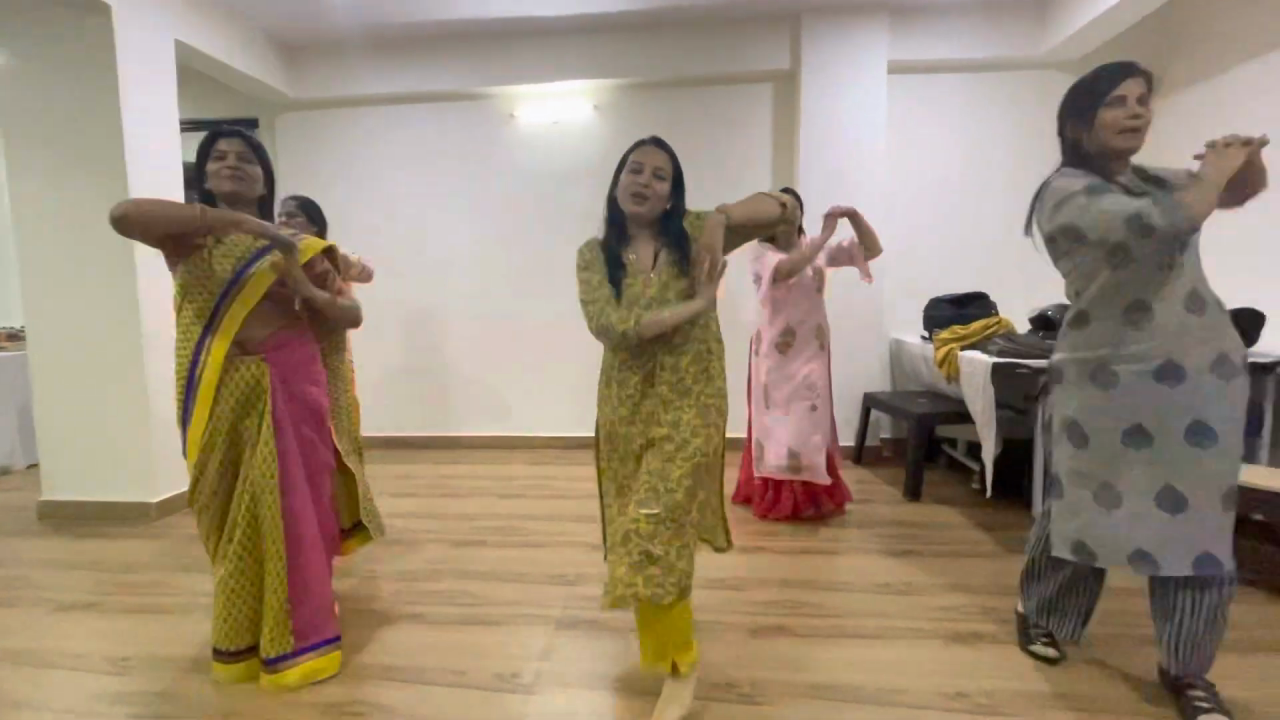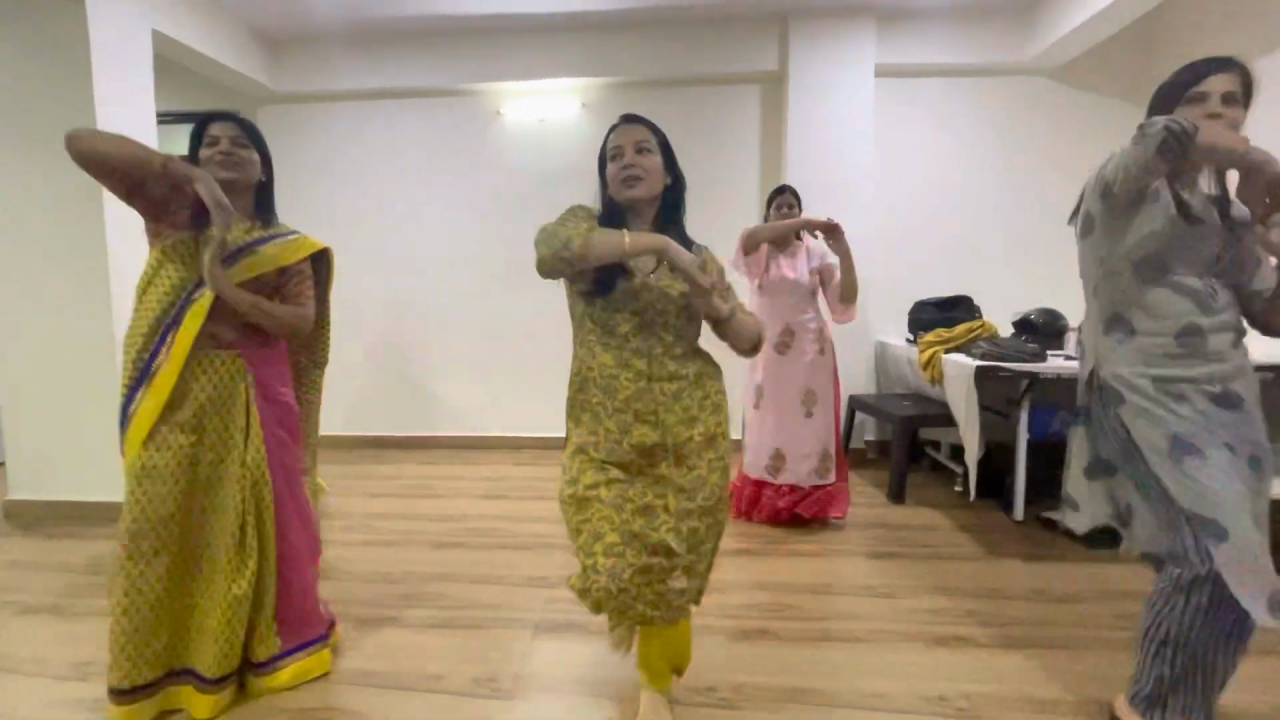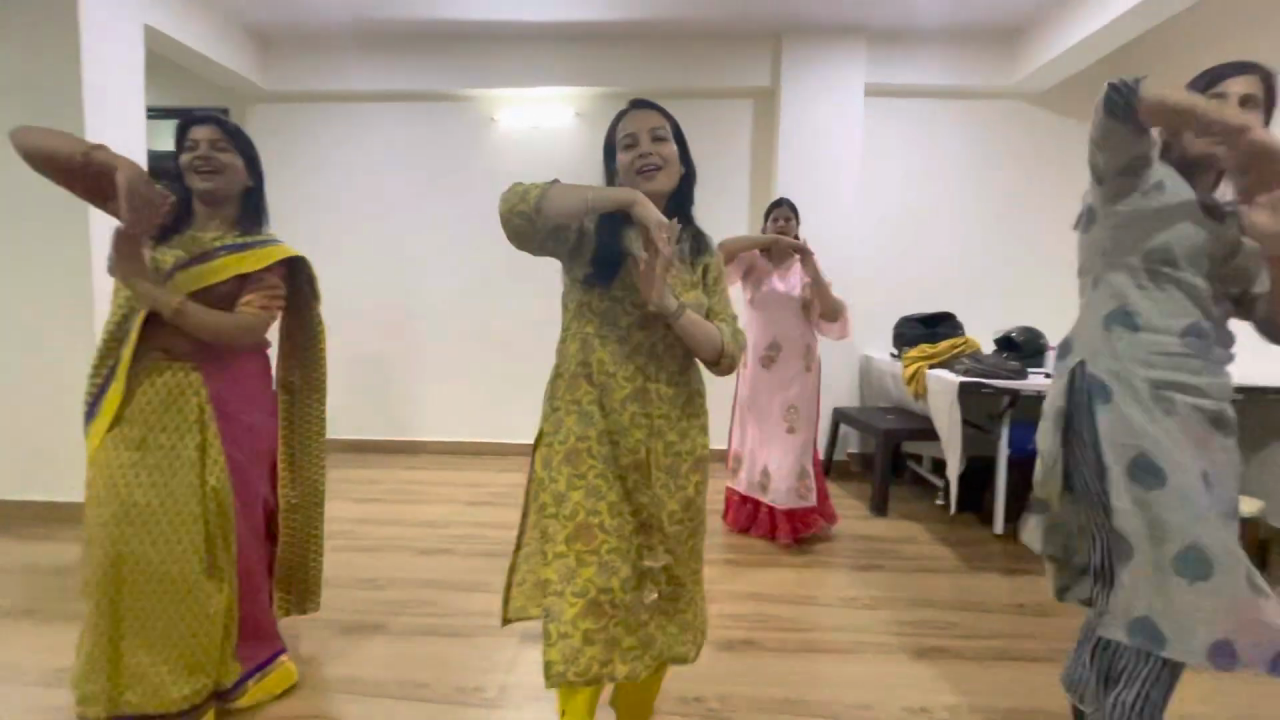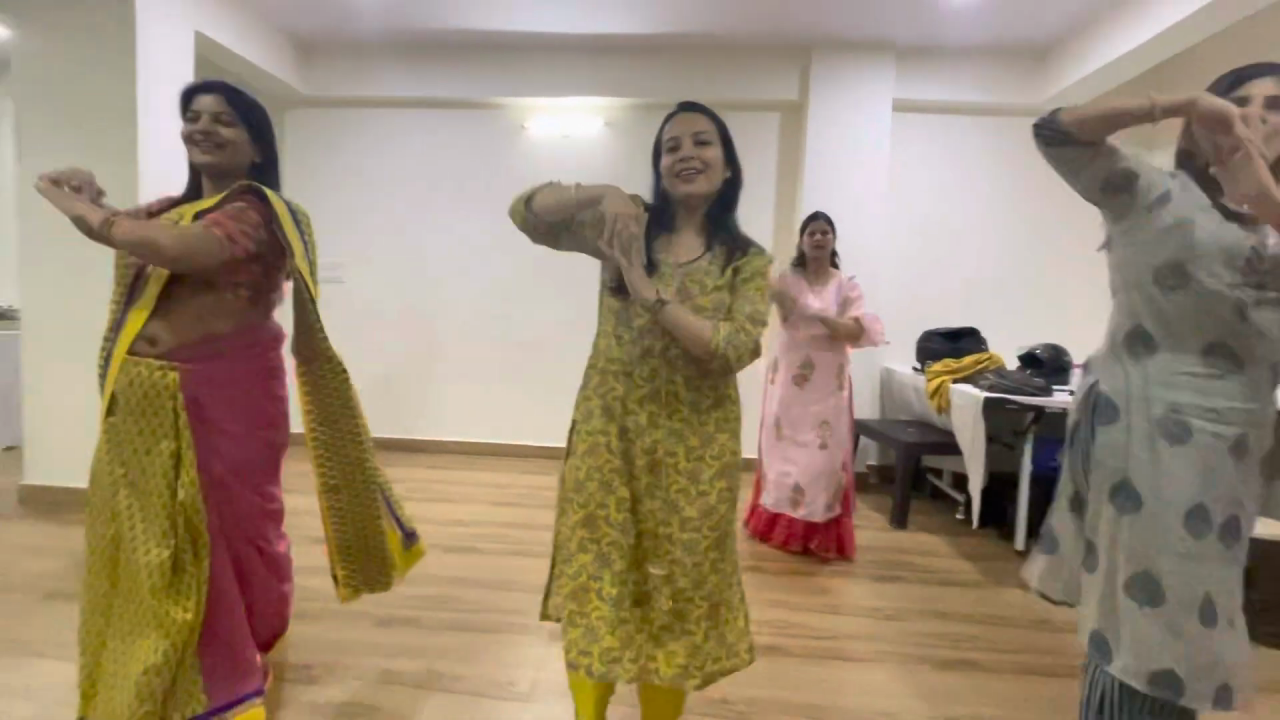
dt=0.4s
person 1, frame 1
left shoulder: (1153, 179)
right shoulder: (1066, 193)
left elbow: (1243, 188)
right elbow: (1157, 226)
left wrist: (1242, 160)
right wrist: (1214, 178)
left hip: (1201, 370)
right hip: (1107, 377)
left knee: (1198, 516)
right knee: (1082, 505)
left ankle: (1184, 666)
right ankle: (1036, 609)
person 1, frame 2
right shoulder: (1121, 183)
right elbow: (1170, 139)
left hip: (1225, 399)
right hip: (1141, 396)
left knee: (1220, 553)
right knee: (1214, 552)
person 1, frame 3
right shoulder: (1135, 180)
right elbow: (1123, 99)
left hip: (1196, 410)
right hip: (1120, 396)
left knee: (1154, 576)
right knee: (1165, 576)
person 1, frame 4
right shoulder: (1149, 193)
right elbow: (1056, 132)
right wrist: (1182, 103)
right hip: (1145, 417)
left knee: (1193, 605)
right knee: (1147, 602)
person 2, frame 1
left shoulder: (695, 236)
right shoulder: (596, 253)
left elbow: (783, 210)
right elbow: (608, 327)
left wrist: (724, 217)
right wrist: (696, 305)
left hip: (687, 411)
right hip: (623, 414)
left knee: (655, 531)
right knee: (634, 530)
left ankle: (680, 664)
right ankle: (668, 629)
person 2, frame 2
left shoulder: (692, 253)
right shoulder: (584, 228)
left elbow: (751, 341)
right elbow: (550, 252)
left wrist: (715, 304)
right wrist: (657, 244)
left hip: (690, 428)
right hip: (604, 429)
left knee: (670, 561)
right knee: (609, 565)
right ankle: (626, 610)
person 2, frame 3
left shoulder: (702, 255)
right shoulder: (587, 230)
left elbow: (728, 354)
right elbow: (516, 209)
left wrist: (666, 303)
right wrist: (628, 199)
left hip: (671, 443)
right hip: (585, 438)
left knee: (660, 594)
right knee: (584, 594)
person 2, frame 4
left shoulder: (747, 261)
right shoulder: (626, 228)
left elbow: (734, 352)
right elbow: (527, 212)
left wrist: (651, 296)
right wrist: (602, 196)
left hip: (695, 449)
right hip: (609, 438)
left knee: (678, 594)
right knee: (595, 590)
person 3, frame 1
left shoulder: (295, 247)
right shoulder: (184, 231)
left elbow: (351, 315)
right elbow: (123, 215)
left wrist: (308, 293)
right wrist: (235, 220)
left hip: (288, 379)
right hip: (220, 387)
left knee: (293, 500)
right knee: (225, 506)
left ankle: (301, 633)
right ankle: (248, 626)
person 3, frame 2
left shoulder: (286, 244)
right shoulder: (170, 212)
left elbow: (304, 323)
right elbow: (81, 144)
left wrist: (229, 291)
right wrist: (190, 175)
left hip: (254, 391)
right hip: (176, 394)
left knee: (264, 516)
right knee: (160, 523)
left ankle: (285, 640)
right ankle: (158, 667)
person 3, frame 3
left shoulder: (265, 254)
right shoulder: (153, 215)
left elbow: (245, 331)
right elbow: (27, 141)
left wrist: (147, 289)
right wrist: (118, 166)
left hip: (224, 408)
right hip: (142, 407)
left knee: (224, 536)
right knee: (132, 542)
left ankle: (237, 664)
person 3, frame 4
left shoulder: (253, 207)
right shoulder: (180, 206)
left elbow: (180, 251)
left wrist: (87, 212)
right wrist: (79, 196)
left hip: (223, 393)
right hip: (144, 401)
left knee: (228, 531)
right knee: (141, 539)
person 4, frame 1
left shoulder: (819, 249)
right shoulder: (761, 252)
left elbow: (872, 250)
right elbow: (785, 270)
left wrist: (852, 215)
right wrist: (826, 234)
left hip: (810, 351)
right hip: (772, 350)
left knee: (810, 424)
right knee: (773, 422)
left ankle: (811, 497)
right ankle: (771, 497)
person 4, frame 2
left shoulder: (816, 253)
right shoulder: (758, 250)
left elbow: (845, 300)
right elbow: (749, 238)
left wrist: (843, 251)
right wrist: (803, 224)
left hip: (810, 351)
right hip: (769, 351)
left knee: (811, 423)
right knee: (767, 425)
left ankle: (809, 502)
right ankle: (761, 500)
person 4, frame 3
left shoulder: (807, 269)
right shoulder: (753, 262)
left elbow: (832, 317)
right elbow: (723, 250)
left wrist: (813, 271)
right wrist: (772, 240)
left hip: (798, 367)
right hip: (758, 364)
left knee: (794, 443)
right knee: (756, 437)
left ankle: (797, 520)
right ankle: (754, 515)
person 4, frame 4
left shoulder: (847, 285)
right shoulder: (786, 280)
left elbow: (859, 331)
left wrist: (818, 317)
right wrist: (773, 295)
left hip: (829, 384)
right hip: (788, 380)
left knee: (827, 457)
right knee: (782, 453)
left ankle: (823, 534)
right ankle: (779, 526)
